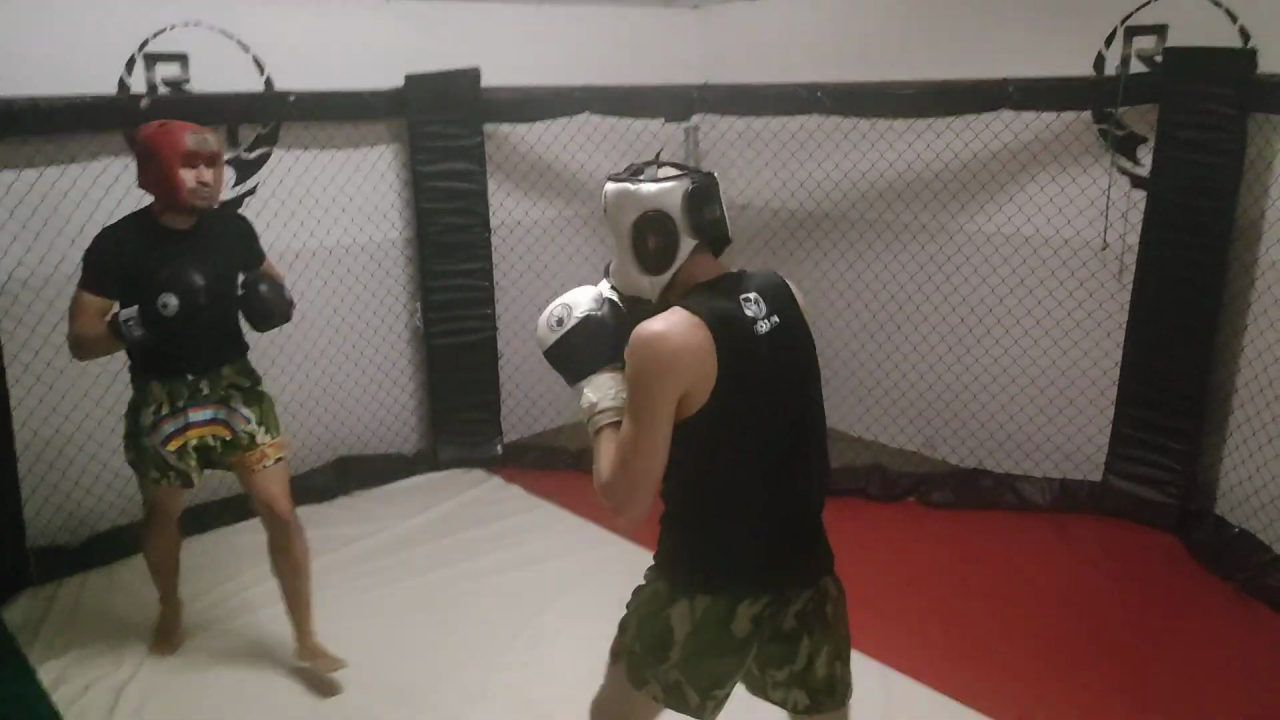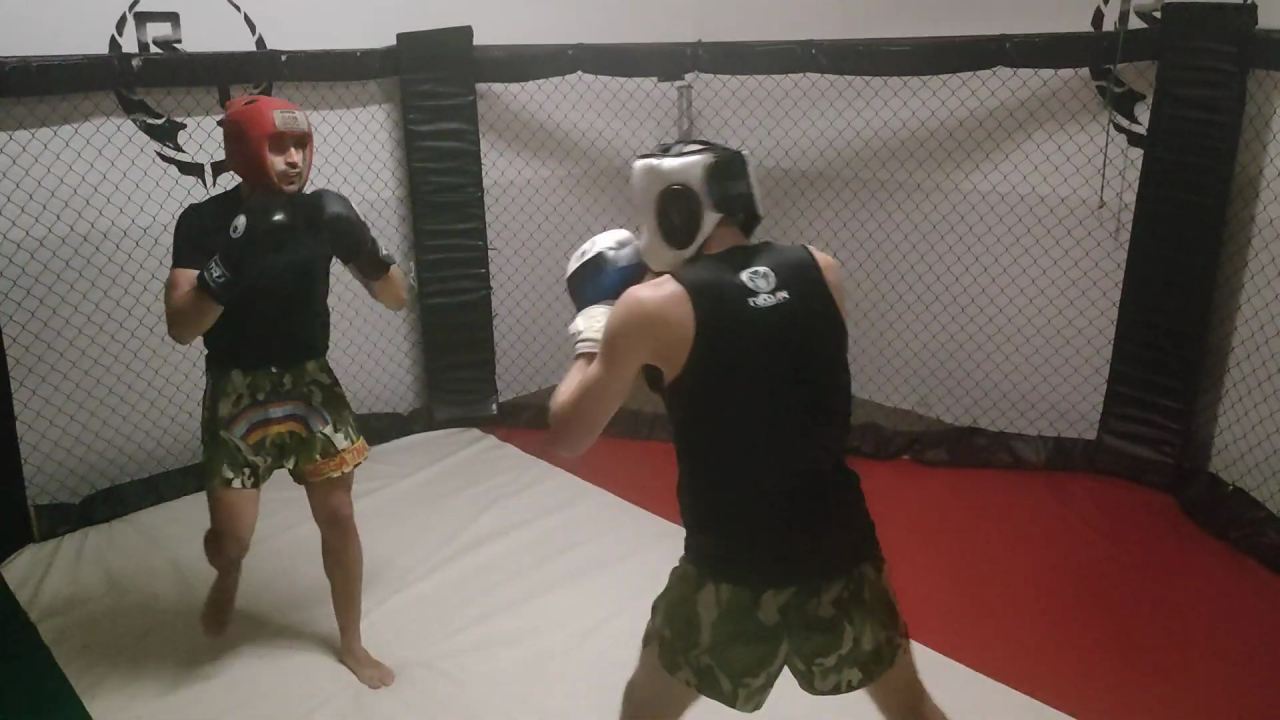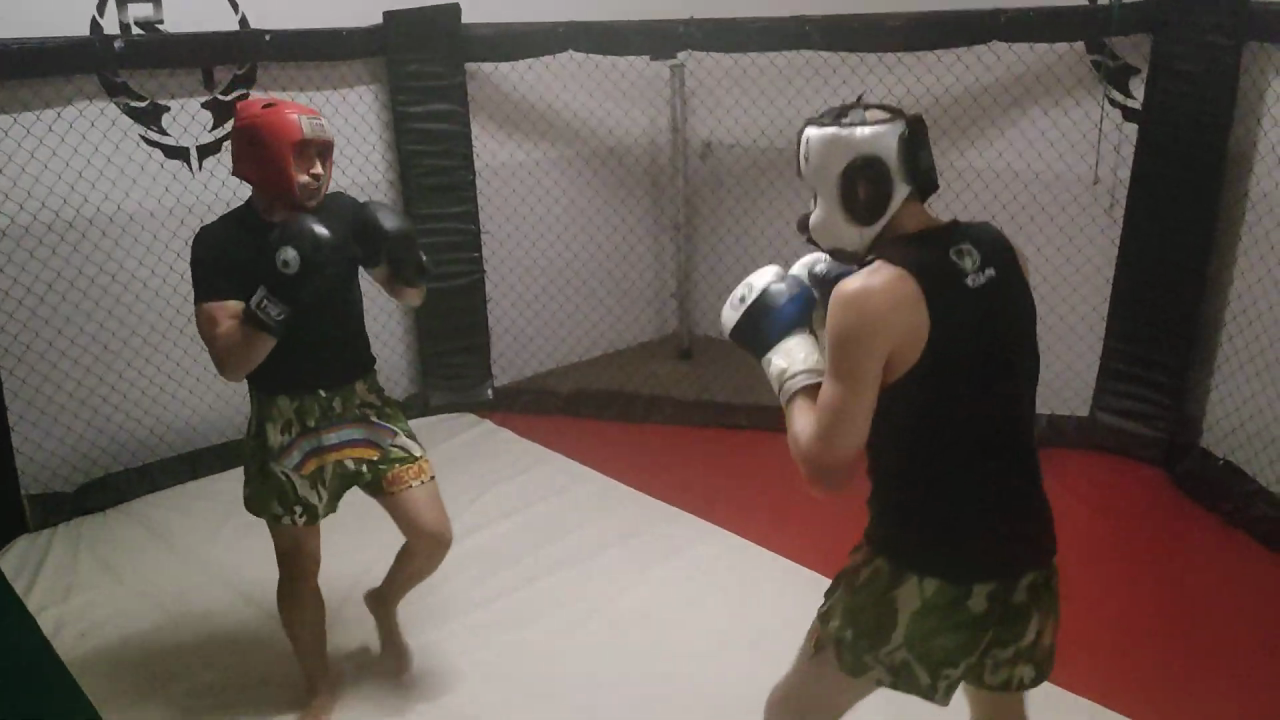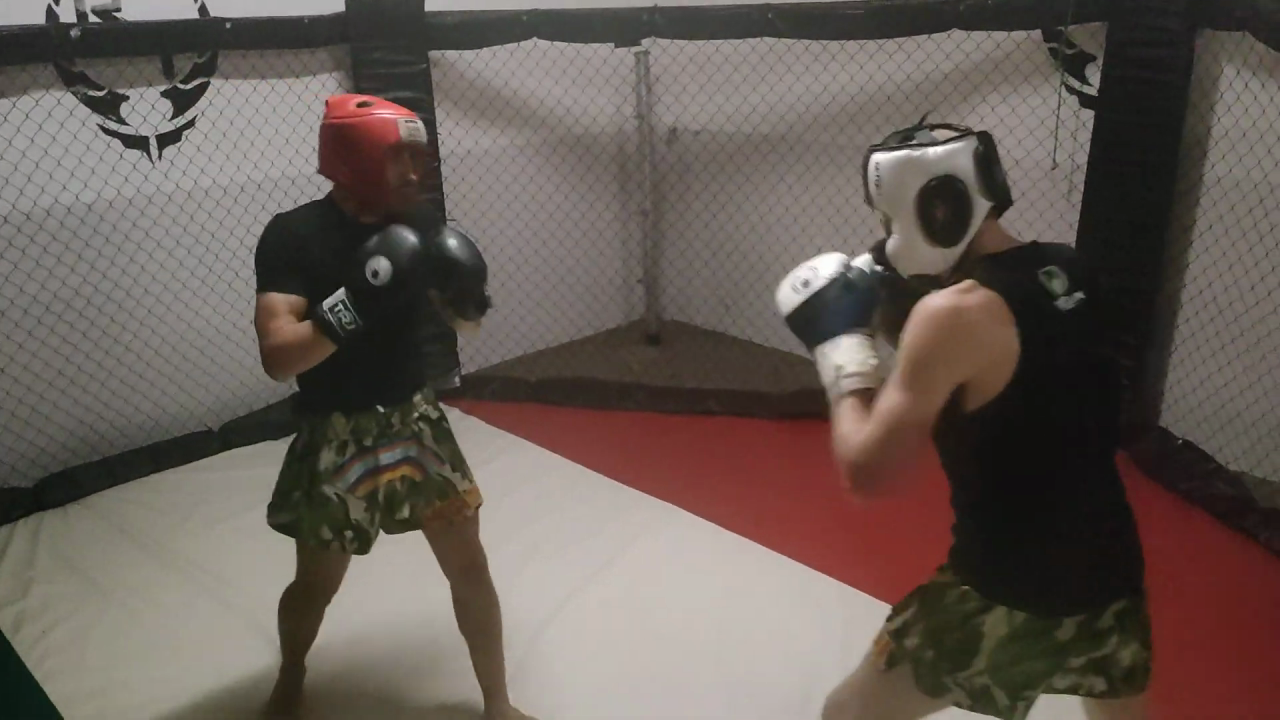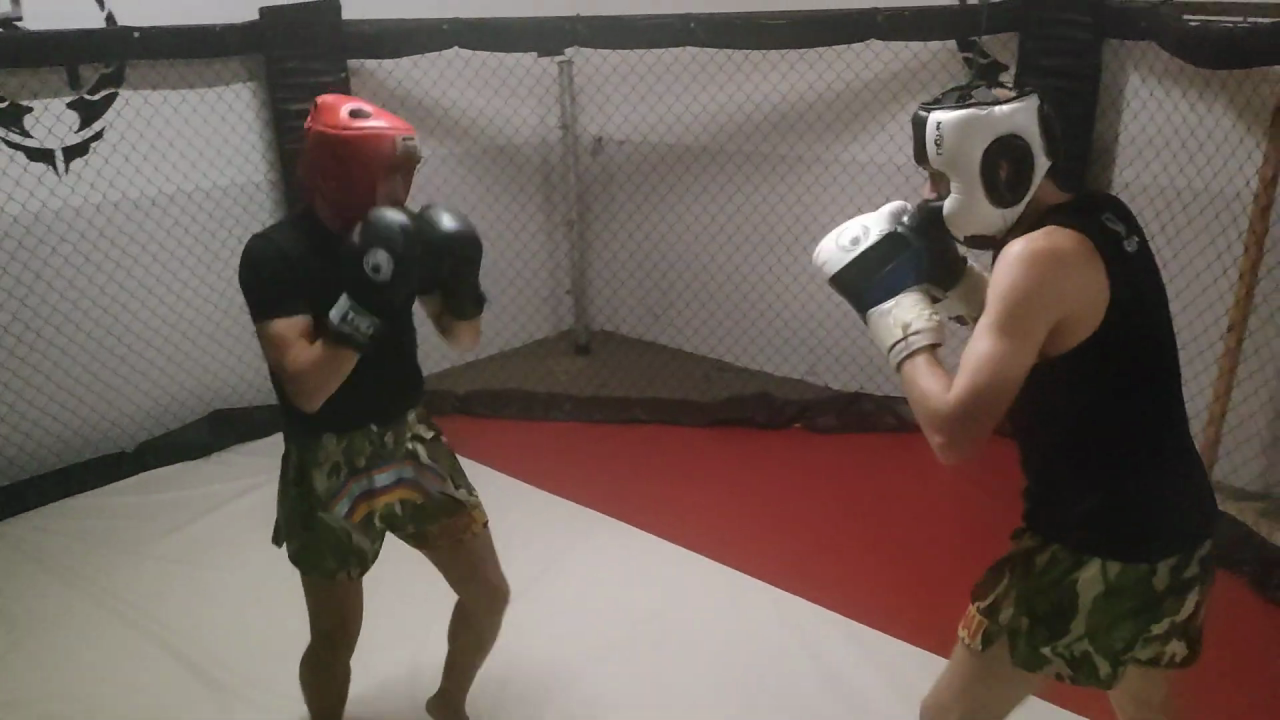
dt=0.4s
person 1, frame 1
left shoulder: (231, 229)
right shoulder: (116, 244)
left elbow: (268, 281)
right elbow: (81, 342)
left wrist: (273, 299)
right wrist: (143, 319)
left hip: (233, 384)
right hip: (163, 398)
left knee: (280, 511)
right knee: (161, 518)
left ankle: (306, 638)
right ankle: (171, 607)
person 1, frame 2
left shoulder: (321, 212)
right shoulder: (204, 222)
left elbow: (397, 297)
right elbow: (180, 327)
left wrist: (362, 245)
right wrist: (228, 265)
left hip: (312, 382)
right hip: (239, 392)
left knee: (337, 518)
right knee: (234, 533)
left ankle: (350, 640)
right ankle: (225, 581)
person 1, frame 3
left shoulder: (343, 213)
right shoulder: (219, 245)
left elbow: (407, 297)
right elbow: (230, 361)
left wrist: (407, 260)
right wrist: (278, 294)
left hip: (363, 400)
right hip: (286, 421)
left knee: (434, 533)
right knee: (299, 566)
left ankle: (384, 602)
person 1, frame 4
left shoulder: (414, 225)
right shoulder: (293, 236)
left elbow: (458, 316)
right elbow: (278, 358)
left wrist: (467, 298)
right wrist: (357, 303)
left hip: (416, 419)
right hip: (336, 436)
left knee: (469, 567)
right knee: (317, 584)
person 1, frame 5
left shoulder: (404, 233)
right shoulder: (273, 256)
left elbow: (461, 336)
right elbow: (309, 392)
left wrist: (463, 291)
right wrist: (364, 297)
left hip: (410, 437)
right hip: (329, 461)
left knee: (486, 590)
right knee: (337, 636)
person 2, frame 1
left shoulder: (662, 338)
right shoulder: (782, 296)
left elbow: (626, 505)
left wrist: (601, 386)
left hip: (703, 590)
right hip: (804, 576)
person 2, frame 2
left shoulder: (654, 304)
right shoulder: (820, 272)
left elbow: (568, 435)
left wrist: (595, 316)
left hip: (734, 574)
right hip: (841, 555)
person 2, frame 3
left shoulder: (868, 296)
right shoulder: (1000, 253)
left elbow: (830, 469)
left wrist: (788, 351)
left hip: (926, 569)
right hip: (1022, 550)
person 2, frame 4
left shoulder: (953, 314)
right shoulder: (1073, 273)
left elbow: (869, 473)
left wrist: (841, 345)
left hip: (1008, 596)
right hip: (1111, 577)
person 2, frame 5
left shoulder: (1038, 255)
right shoulder: (1109, 221)
left elbow: (954, 430)
left wrist: (897, 308)
right wrist: (951, 281)
left hip: (1093, 550)
right hip: (1175, 529)
